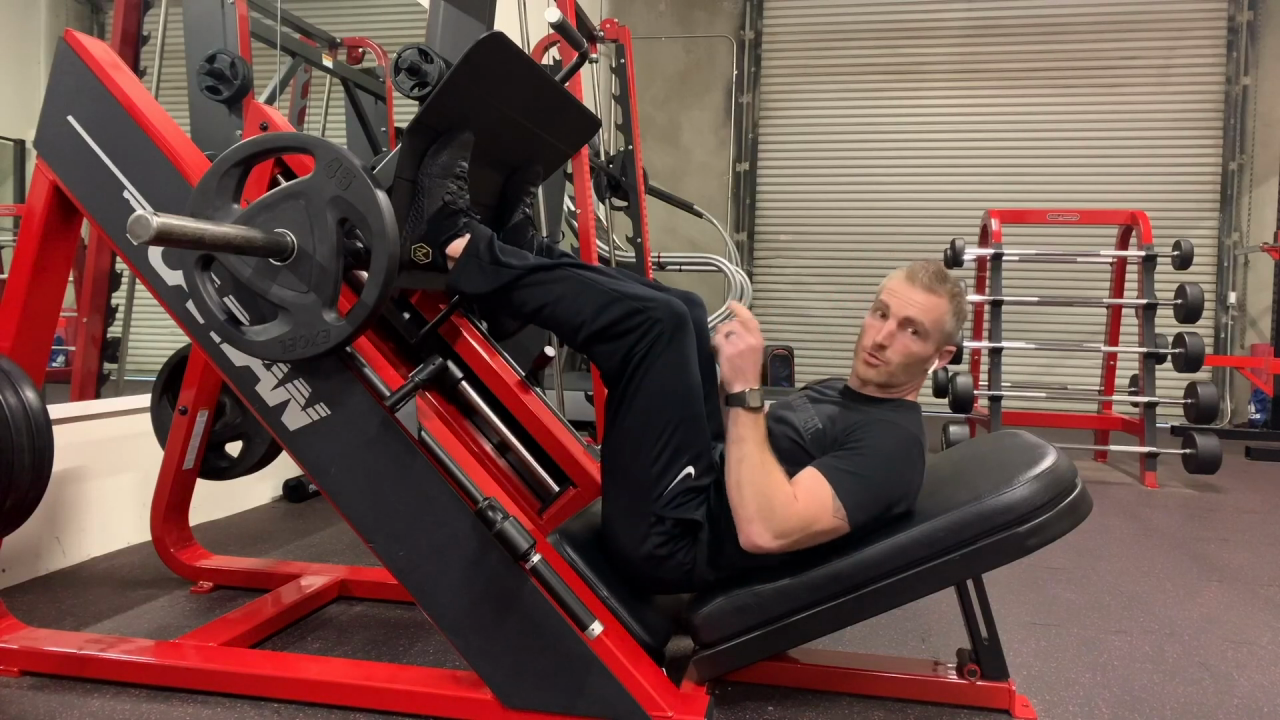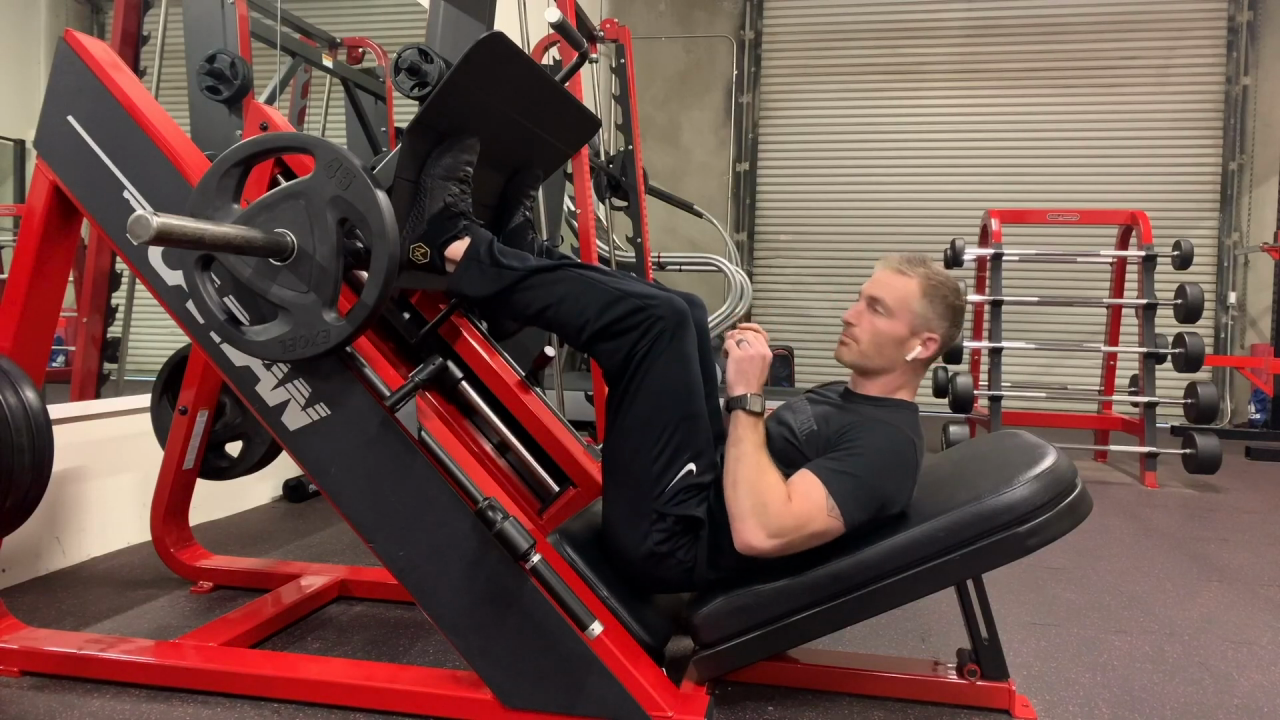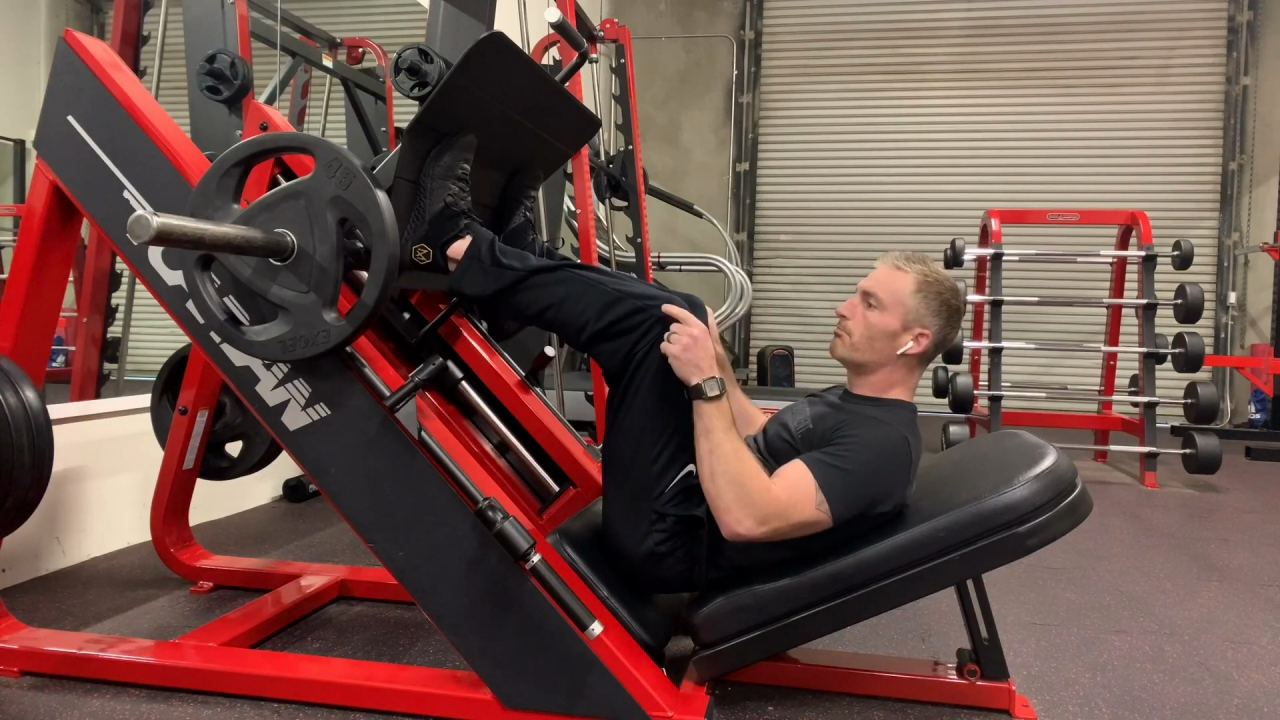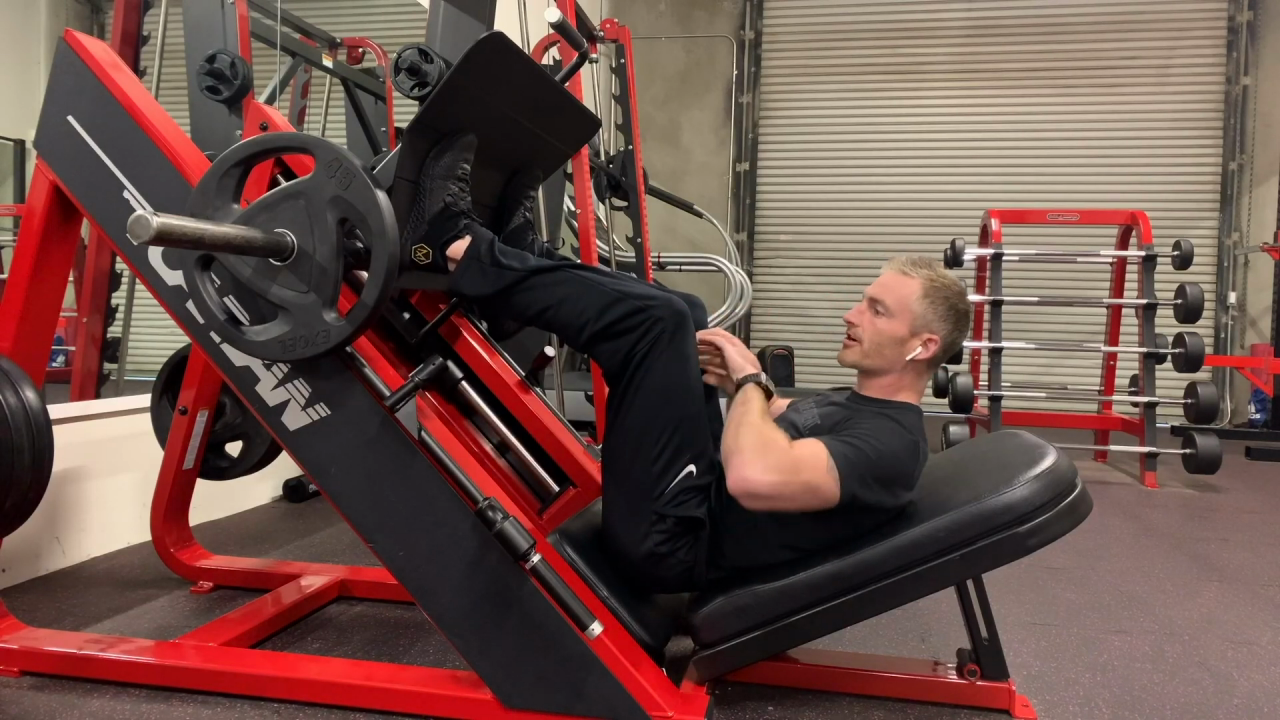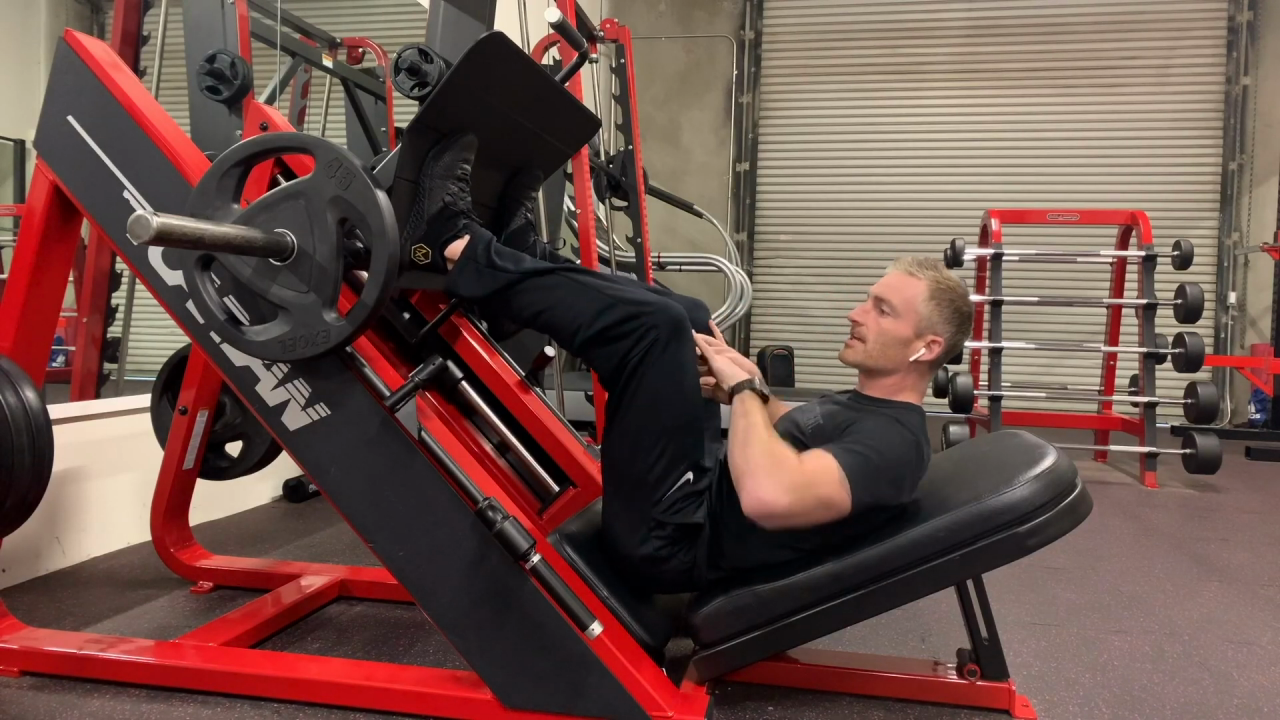
dt=0.5s
person 1, frame 1
left shoulder: (892, 443)
right shoulder: (838, 392)
left elbow: (763, 530)
left wrist: (744, 391)
right wrist: (727, 368)
left hip: (671, 538)
right hip: (700, 496)
left knee: (654, 321)
right knee: (675, 314)
left ankle: (456, 244)
right ankle: (518, 245)
person 1, frame 2
left shoulder: (887, 442)
right shoulder: (845, 398)
left elbow: (759, 534)
left wrist: (746, 397)
right wrist: (747, 385)
left hip: (670, 540)
right hip: (697, 502)
left knee: (656, 319)
right knee: (677, 314)
left ankle: (454, 248)
right ankle: (517, 248)
person 1, frame 3
left shoulder: (882, 441)
right shoulder: (853, 404)
left elbow: (745, 519)
left wrist: (703, 383)
right wrist: (718, 362)
left hip: (668, 539)
right hip: (690, 509)
left knee: (653, 321)
right knee: (677, 317)
left ankle: (457, 246)
right ankle: (518, 248)
person 1, frame 4
left shoulder: (889, 442)
right shoulder: (860, 406)
left elbow: (754, 477)
left wrist: (749, 379)
right wrist: (736, 377)
left hip: (669, 539)
right hip: (696, 506)
left knee: (656, 319)
right knee: (679, 317)
left ankle: (456, 247)
right ankle: (517, 248)
person 1, frame 5
left shoulder: (892, 442)
right shoulder: (864, 409)
left elbow: (769, 496)
left wrist: (743, 388)
right wrist: (740, 383)
left hip: (669, 540)
right hip: (698, 501)
left knee: (652, 325)
right knee: (681, 321)
left ankle: (454, 246)
right ankle: (521, 251)
